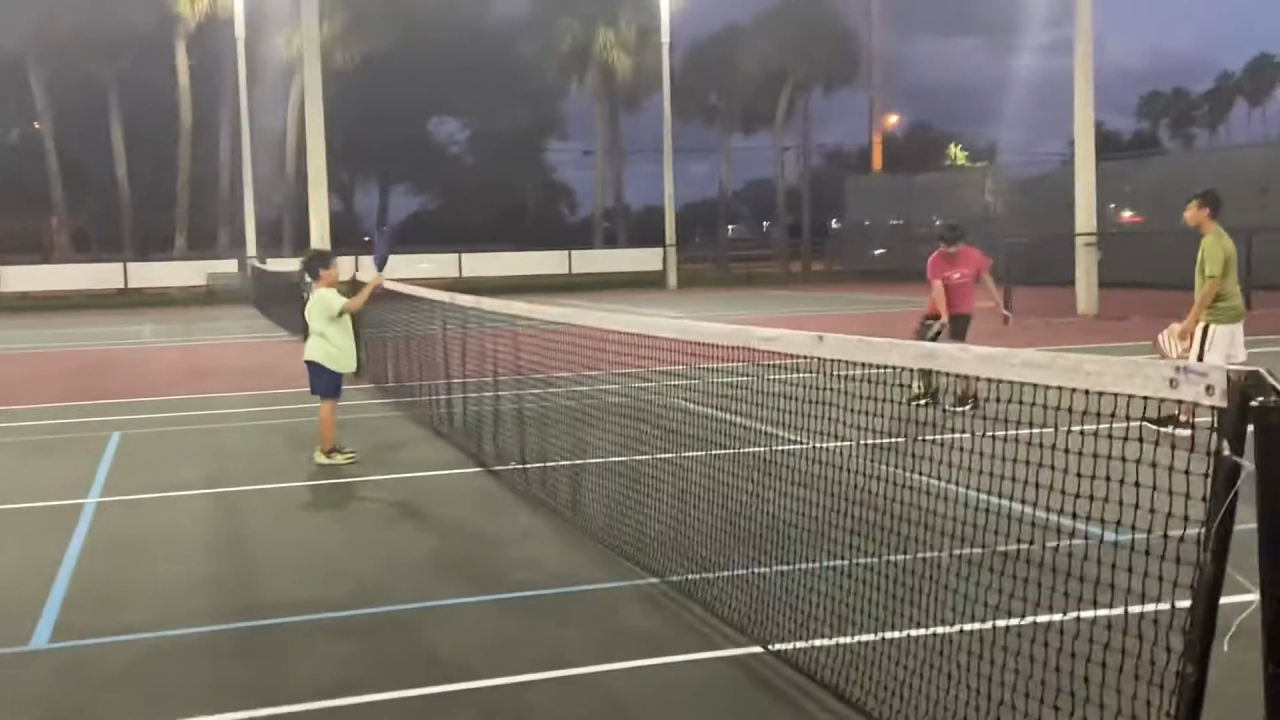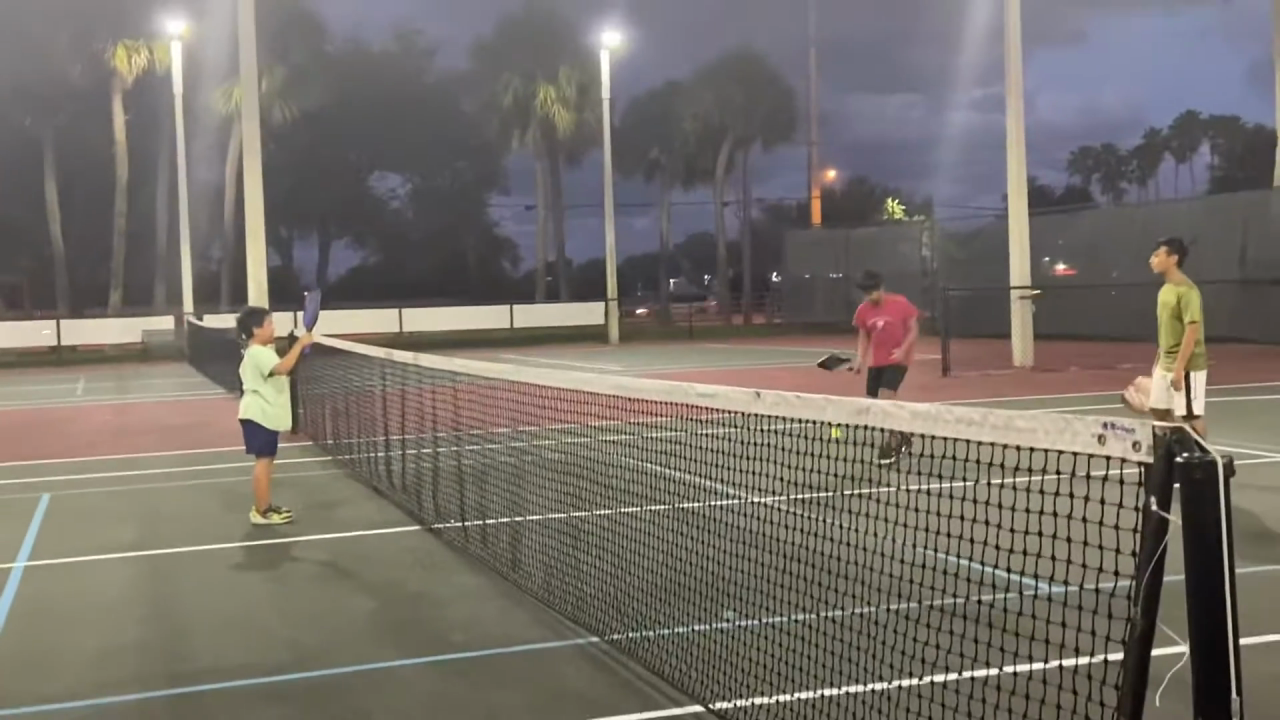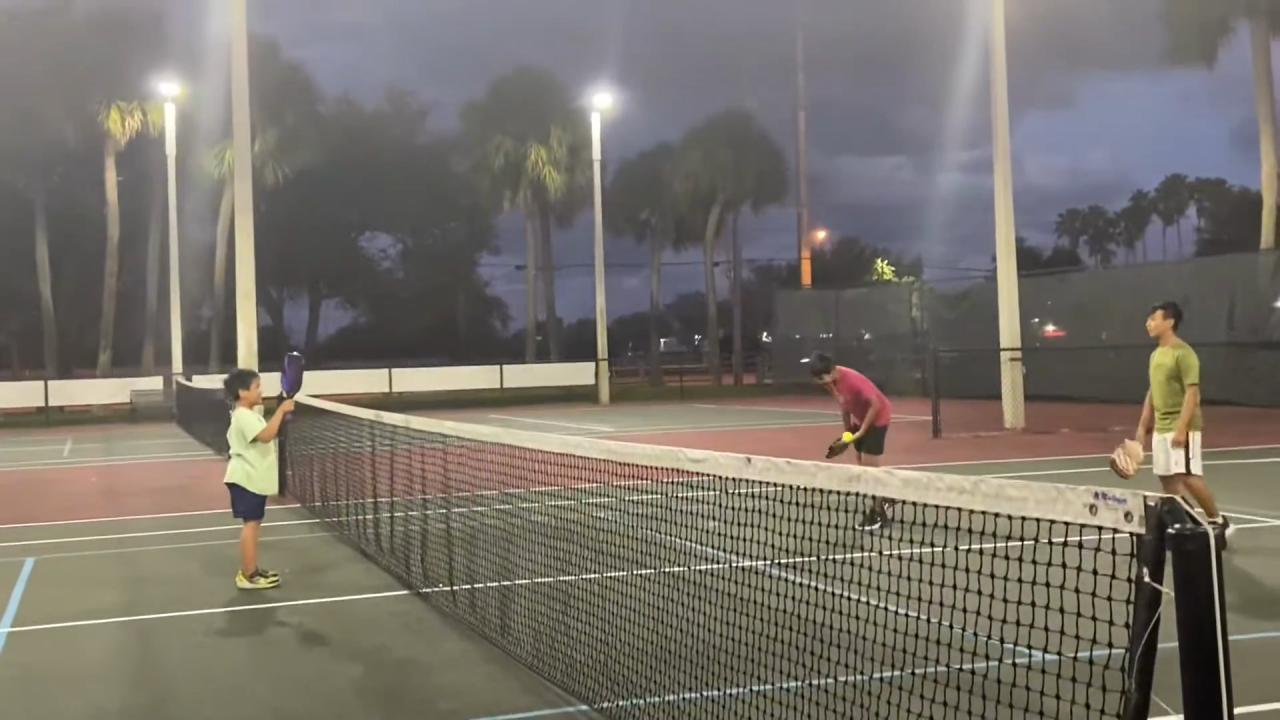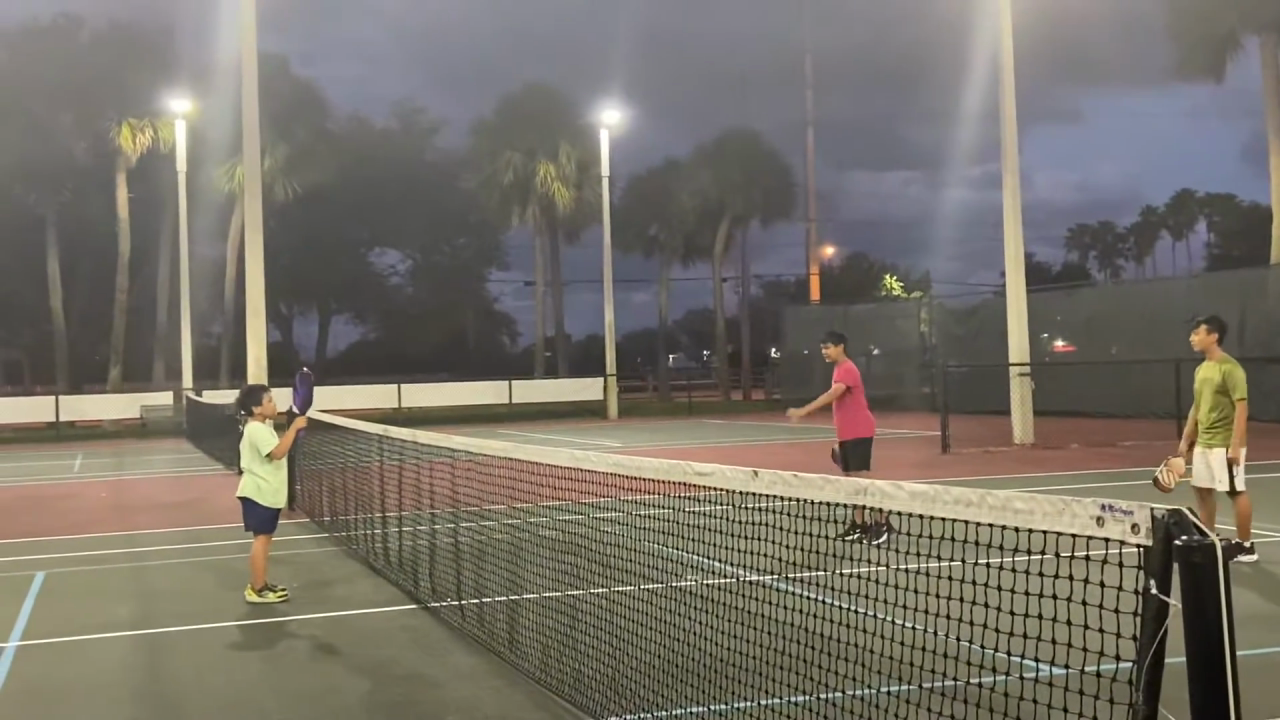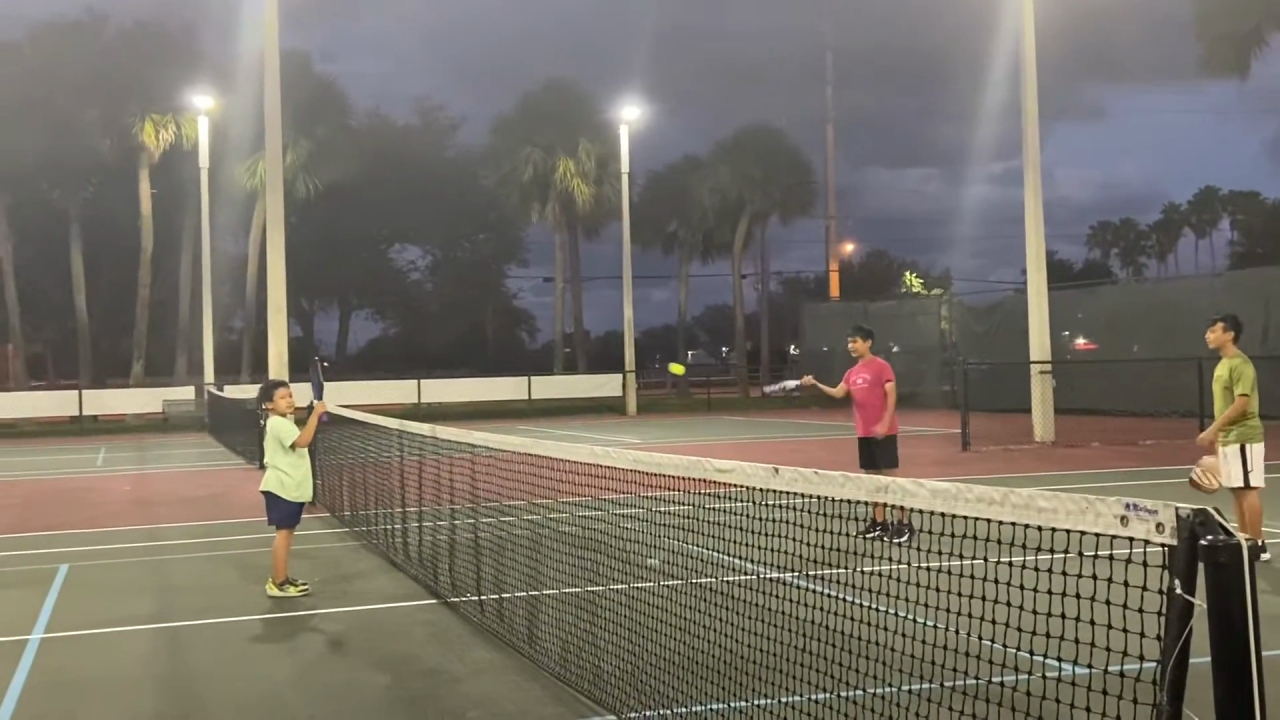
dt=0.7s
person 1, frame 1
left shoulder: (1212, 242)
right shoulder: (1220, 238)
left elbow: (1211, 285)
left wrist: (1190, 321)
right wrist: (1195, 318)
left hip: (1219, 316)
right hip: (1231, 312)
right knee: (1234, 367)
left ankle: (1183, 420)
person 1, frame 2
left shoulder: (1187, 291)
right shoulder: (1164, 291)
left elbow: (1192, 331)
left wrist: (1179, 368)
right wrist: (1157, 363)
left hip: (1187, 367)
right hip: (1165, 365)
left knee: (1191, 416)
right knee: (1159, 410)
person 1, frame 3
left shoulder: (1183, 353)
right shoulder: (1155, 355)
left elbow: (1192, 392)
left wrist: (1181, 426)
right wrist: (1142, 426)
left hip: (1182, 428)
right hip: (1161, 428)
left knee: (1188, 478)
right knee: (1167, 479)
left ankle: (1218, 522)
person 1, frame 4
left shoulder: (1230, 368)
right shoulder: (1200, 369)
left elbow: (1241, 407)
left wrist: (1236, 445)
right wrist: (1185, 439)
left hip: (1225, 443)
right hip: (1203, 443)
left knee: (1236, 492)
right knee: (1201, 489)
left ankle: (1245, 546)
person 1, frame 5
left shoulder: (1240, 364)
right shoulder: (1222, 365)
left elbow: (1241, 403)
left wrist: (1211, 430)
right wrist: (1217, 435)
left hip: (1243, 437)
right hip: (1228, 437)
left knee: (1248, 489)
right knee: (1237, 490)
left ankle: (1258, 545)
person 2, frame 1
left shoulder: (319, 295)
right shoulder: (325, 295)
right elbow: (352, 306)
right wrist: (372, 285)
left hip: (326, 355)
right hip: (326, 357)
left knee: (330, 401)
right knee: (329, 401)
left ankle: (329, 446)
right ankle: (326, 451)
person 2, frame 2
left shoulder: (259, 352)
right shoulder: (258, 353)
left elbow: (278, 371)
right elbow: (282, 368)
right wrist: (299, 345)
left hip: (264, 414)
right hip: (259, 415)
left knee: (266, 460)
right knee: (263, 460)
left ankle: (265, 506)
right ankle: (261, 511)
person 2, frame 3
left shoulder: (248, 414)
right shoulder: (244, 416)
left elbow: (265, 435)
right elbow: (266, 436)
right wrist: (281, 411)
left hip: (253, 478)
right hip: (247, 479)
left knee: (254, 523)
right knee: (251, 524)
left ankle: (251, 570)
right ankle: (248, 575)
person 2, frame 4
left shoulder: (261, 427)
right shoulder: (257, 429)
left elbow: (276, 452)
right elbow: (278, 452)
right wrist: (294, 428)
left hip: (265, 492)
right hip: (258, 493)
left knee: (264, 538)
right knee: (261, 538)
left ankle: (259, 584)
right ankle: (257, 589)
person 2, frame 5
left shoulder: (283, 422)
right shoulder: (278, 423)
left elbow: (298, 443)
right elbow: (302, 441)
right wrist: (315, 415)
left hip: (290, 487)
right hip: (282, 488)
left knee: (287, 532)
right knee: (284, 532)
left ankle: (280, 578)
right ankle: (278, 583)
person 3, frame 1
left shoulder: (976, 256)
right shoulder: (935, 260)
left elbow: (988, 281)
right elbow: (938, 290)
left wrist: (1000, 306)
right wrist: (944, 317)
left hip: (963, 310)
right hip: (937, 311)
left ankle: (968, 395)
right ankle: (927, 391)
person 3, frame 2
left shoulder: (900, 303)
right shoulder: (862, 310)
left elbow: (913, 329)
right elbow: (864, 337)
left wrist: (902, 350)
right wrist: (859, 360)
left hip: (898, 359)
right hip: (876, 362)
left knee: (885, 399)
left ankle: (893, 445)
right ankle: (899, 438)
person 3, frame 3
left shoulder: (853, 380)
right shoulder: (829, 380)
left elbow: (876, 404)
left wrist: (862, 431)
right wrist: (847, 426)
left hip: (877, 416)
right hip: (860, 419)
left knee: (869, 464)
right knee: (862, 463)
left ankle: (878, 512)
right ankle: (881, 499)
person 3, frame 4
left shoulder: (847, 369)
right shoulder: (839, 369)
left elbow: (831, 395)
left wrist: (803, 411)
right wrist: (840, 438)
left hip: (859, 433)
right hip: (847, 435)
left knee: (861, 478)
right knee: (851, 479)
left ankle: (882, 523)
right ankle: (859, 525)
person 3, frame 5
left shoulder: (882, 366)
right shoulder: (852, 373)
left elbow: (892, 396)
right elbow: (838, 393)
left wrist: (885, 422)
right wrist: (816, 384)
left hip: (883, 432)
right hip: (864, 433)
left knee: (890, 476)
right knee: (872, 477)
left ankle: (904, 524)
right ankle: (879, 523)
